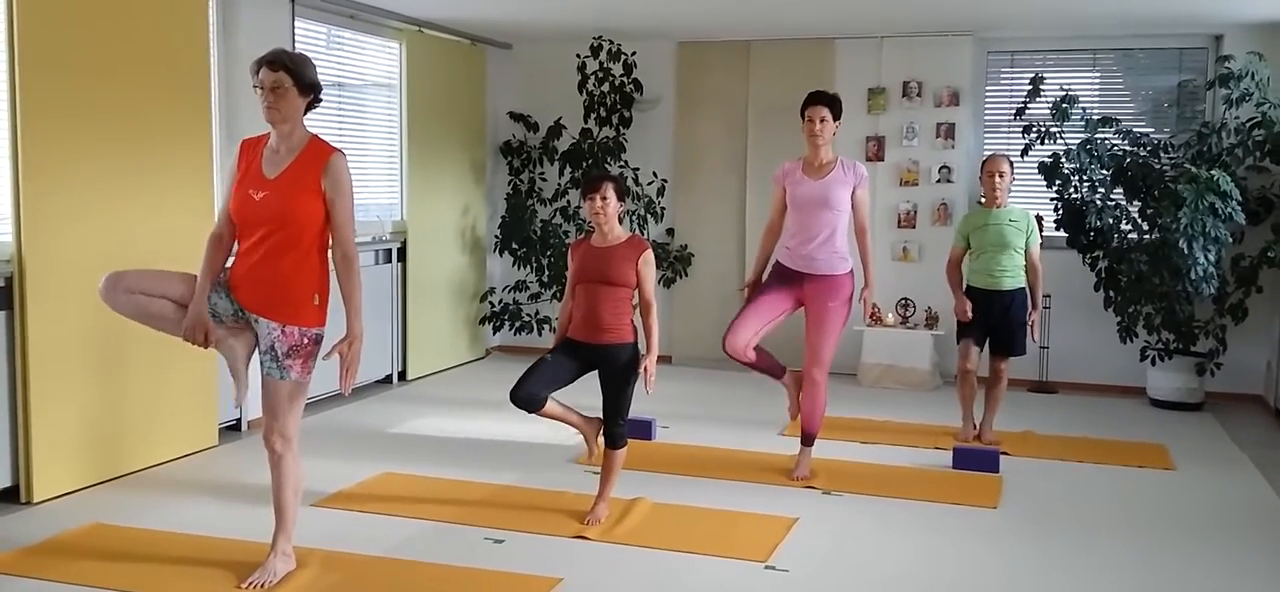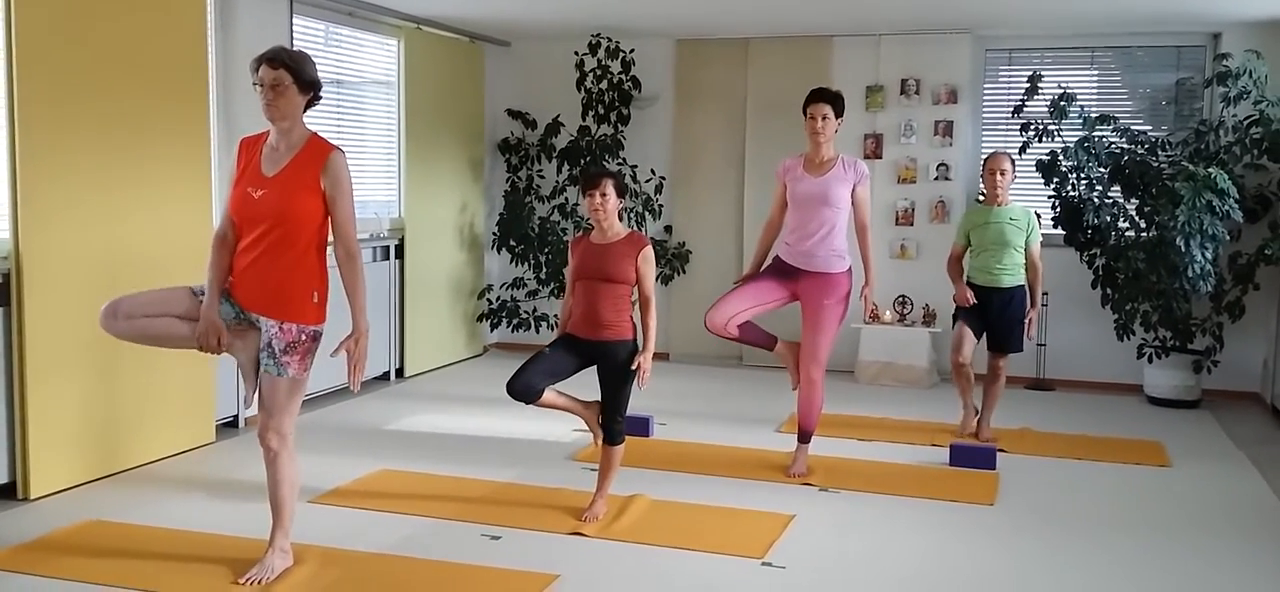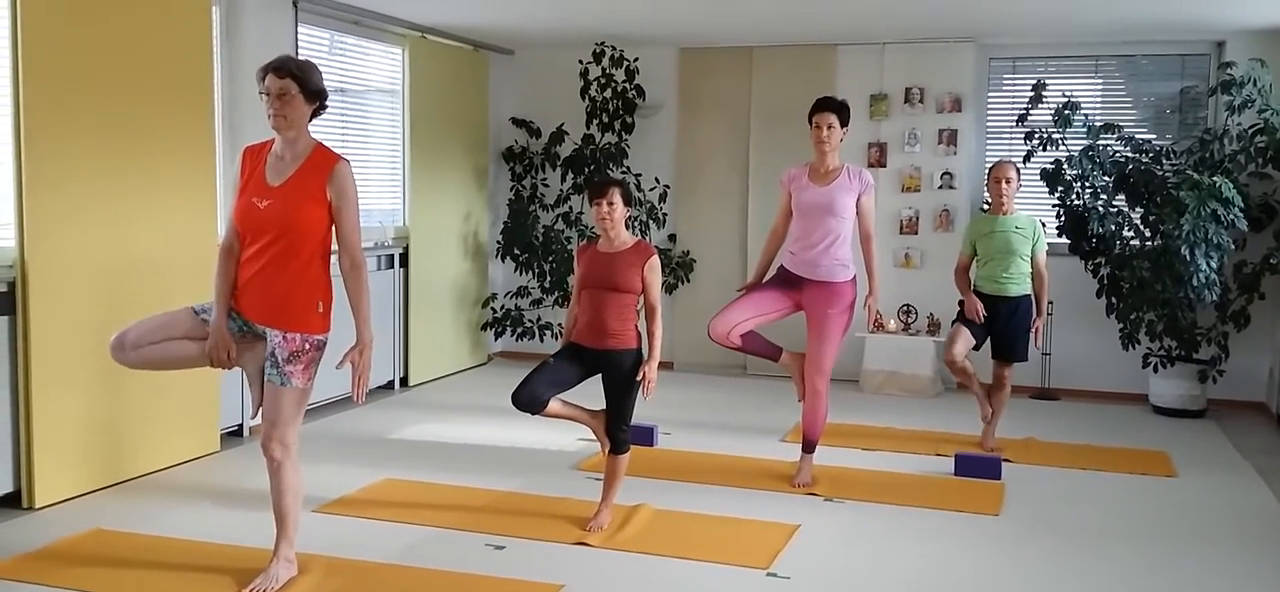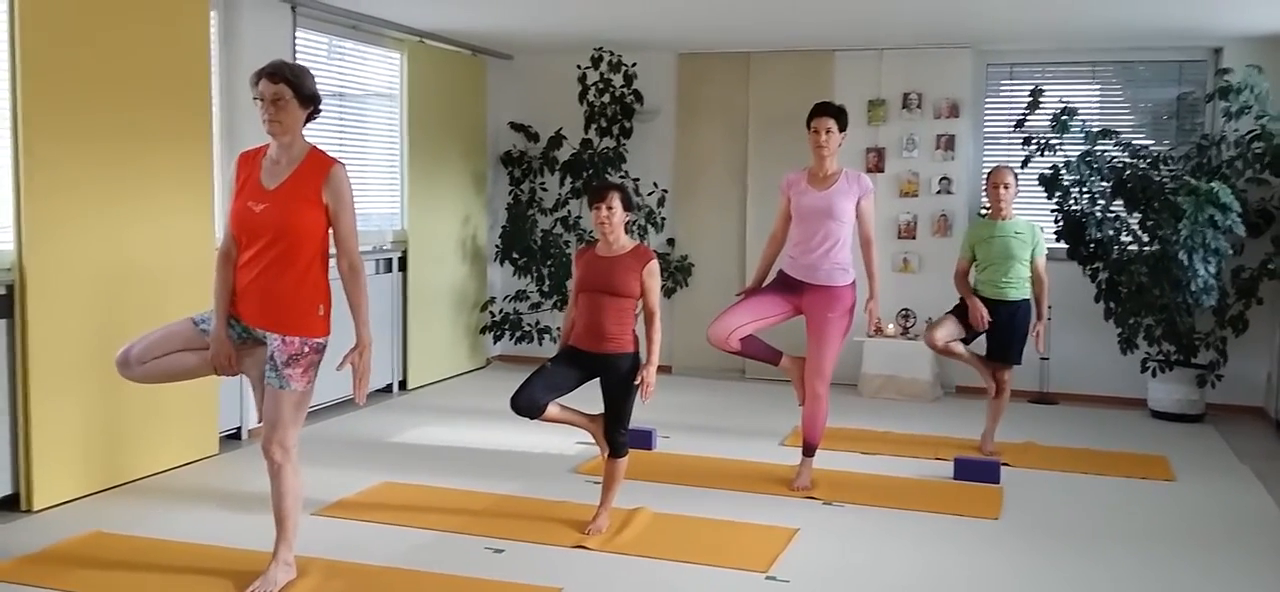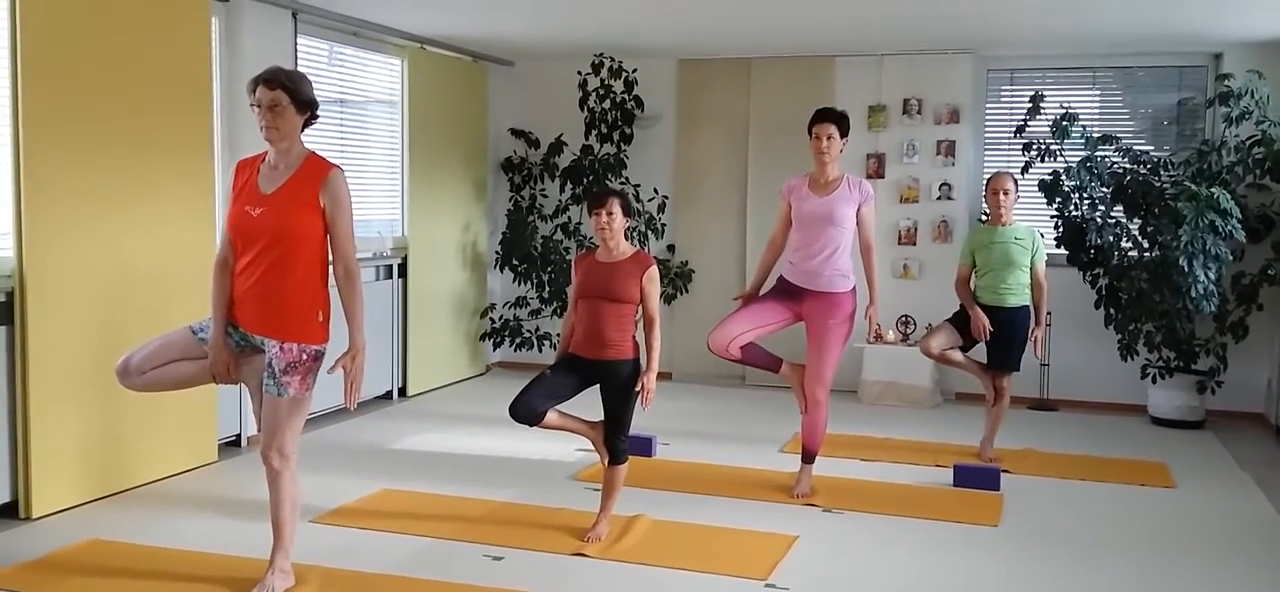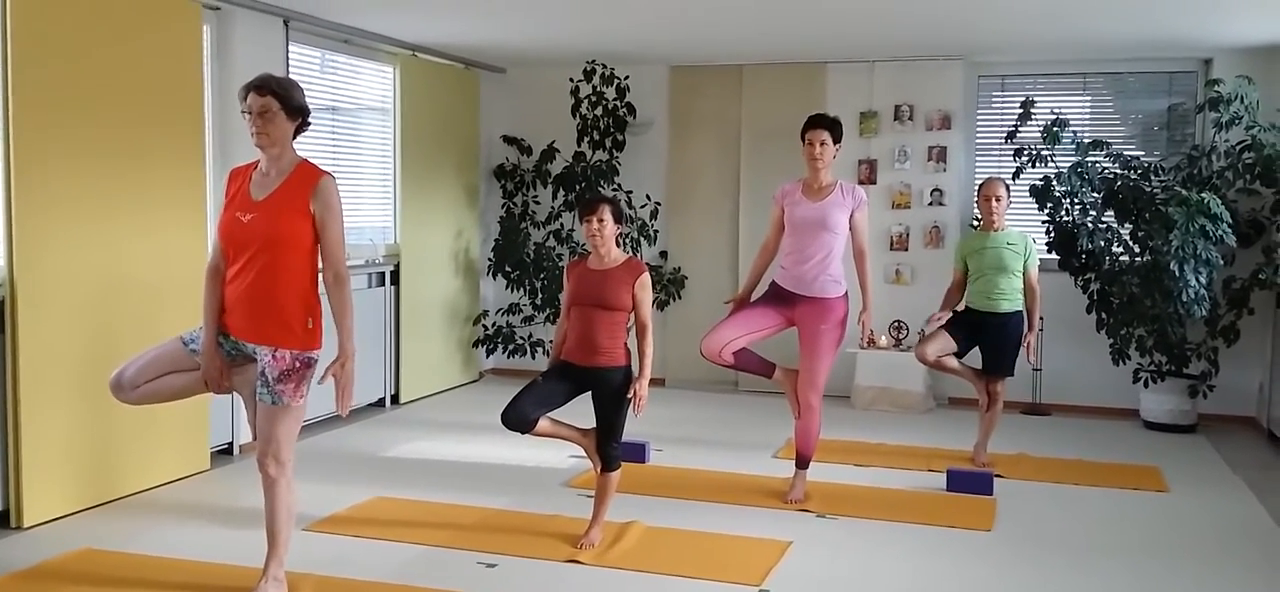
dt=0.4s
person 1, frame 1
left shoulder: (328, 163)
right shoulder: (246, 152)
left elbow: (345, 251)
right elbow: (223, 233)
left wrist: (355, 331)
right wrist: (198, 303)
left hip: (294, 312)
right hip: (239, 296)
left knee: (279, 436)
right knee: (115, 288)
right ankle: (231, 341)
person 1, frame 2
left shoulder: (327, 160)
right shoulder: (246, 150)
left elbow: (347, 248)
right elbow: (225, 234)
left wrist: (361, 328)
right wrist: (209, 308)
left hip: (293, 311)
right hip: (239, 297)
left knee: (274, 433)
right knee: (115, 317)
left ankle: (280, 548)
right ankle: (239, 342)
person 1, frame 3
left shoulder: (333, 170)
right shoulder: (249, 159)
left elbow: (352, 259)
right elbow: (231, 245)
left wrist: (365, 338)
right wrist: (218, 321)
left hip: (297, 322)
right hip: (243, 310)
left knee: (277, 443)
right knee: (125, 347)
right ankle: (244, 355)
person 1, frame 4
left shoulder: (328, 174)
right shoulder: (245, 164)
left elbow: (350, 262)
right elbow: (229, 251)
left wrist: (364, 339)
right wrist: (219, 328)
left hip: (297, 326)
right hip: (242, 315)
left knee: (278, 446)
right knee: (131, 362)
right ankle: (245, 361)
person 1, frame 5
left shoulder: (326, 179)
right shoulder: (243, 172)
left elbow: (346, 267)
right elbow: (226, 258)
left wrist: (357, 345)
right wrist: (218, 336)
left hip: (295, 333)
right hip: (240, 323)
left knee: (277, 453)
right knee: (130, 371)
right ankle: (244, 368)
person 1, frame 6
left shoulder: (317, 185)
right shoulder: (236, 179)
left elbow: (336, 274)
right elbow: (217, 266)
left wrist: (346, 352)
right wrist: (208, 342)
left hip: (287, 341)
right hip: (231, 332)
left knee: (273, 460)
right knee: (125, 385)
right ankle: (237, 379)
person 2, frame 1
left shoulder: (854, 173)
right shoulder: (787, 172)
left elbow: (862, 229)
right elbow: (774, 226)
left wrist: (869, 282)
right wrist: (755, 275)
left hip: (832, 280)
right hip: (787, 273)
left knee: (817, 371)
right knee: (736, 343)
left ankle: (805, 454)
right ankle: (787, 378)
person 2, frame 2
left shoulder: (854, 170)
right shoulder: (788, 168)
left elbow: (863, 227)
right elbow: (774, 222)
left wrist: (870, 280)
right wrist: (753, 268)
left hip: (830, 277)
right hip: (784, 268)
left knee: (813, 370)
right knee: (717, 319)
left ankle: (802, 451)
right ankle: (785, 349)
person 2, frame 3
left shoulder: (859, 180)
right shoulder: (793, 177)
left elbow: (867, 236)
right elbow: (778, 231)
left wrist: (874, 289)
right wrist: (756, 278)
left hip: (835, 286)
right hip: (789, 278)
left knee: (818, 380)
right knee: (721, 328)
left ankle: (806, 460)
right ankle: (789, 359)
person 2, frame 4
left shoulder: (858, 184)
right shoulder: (792, 182)
left elbow: (867, 240)
right elbow: (778, 236)
left wrist: (874, 294)
right wrist: (756, 282)
left hip: (834, 290)
right hip: (789, 282)
left knee: (817, 384)
right knee: (720, 332)
left ankle: (806, 464)
right ankle: (789, 363)
person 2, frame 5
left shoulder: (859, 190)
right shoulder: (793, 188)
left elbow: (867, 247)
right elbow: (777, 242)
left wrist: (874, 300)
right wrist: (754, 287)
left hip: (835, 297)
right hip: (789, 289)
left knee: (817, 391)
right knee: (720, 340)
left ankle: (806, 471)
right ankle: (789, 370)
person 2, frame 6
left shoulder: (852, 196)
right shoulder: (786, 193)
left elbow: (861, 252)
right elbow: (769, 246)
left wrist: (868, 306)
right wrist: (745, 292)
left hip: (826, 302)
right hip: (781, 294)
left knee: (810, 396)
right knee: (713, 346)
left ankle: (800, 477)
right ankle: (783, 376)
person 3, frame 1
left shoulder: (639, 249)
right shoulder: (577, 249)
left elbow: (648, 305)
right elbow: (568, 301)
left wrist: (651, 353)
right wrist: (555, 347)
left hip: (619, 348)
right hip: (577, 344)
left knee: (615, 425)
right knee: (523, 394)
left ankle: (602, 501)
right ankle: (585, 424)
person 3, frame 2
left shoulder: (639, 246)
right shoulder: (577, 245)
left elbow: (648, 301)
right elbow: (570, 297)
left wrist: (648, 350)
right wrist: (558, 341)
left hip: (619, 344)
right hip: (577, 339)
left knee: (614, 422)
right knee: (520, 385)
left ankle: (601, 497)
right ankle: (586, 409)
person 3, frame 3
left shoulder: (645, 255)
right shoulder: (584, 253)
left elbow: (654, 310)
right elbow: (575, 305)
left wrist: (653, 360)
right wrist: (562, 349)
left hip: (623, 353)
right hip: (581, 348)
left knee: (618, 432)
right knee: (525, 397)
left ankle: (605, 507)
right ankle: (593, 418)
person 3, frame 4
left shoulder: (644, 259)
right shoulder: (582, 256)
left elbow: (653, 315)
right elbow: (573, 308)
left wrist: (651, 364)
right wrist: (559, 352)
left hip: (620, 357)
right hip: (579, 352)
left knee: (616, 435)
right knee: (524, 402)
left ankle: (604, 511)
right ankle: (592, 423)
person 3, frame 5
left shoulder: (644, 265)
right shoulder: (581, 262)
left elbow: (652, 321)
right elbow: (572, 315)
left wrist: (651, 370)
right wrist: (558, 360)
left hip: (621, 364)
right hip: (579, 359)
left knee: (617, 441)
right knee: (523, 409)
left ankle: (604, 518)
right ankle: (591, 430)
person 3, frame 6
left shoulder: (636, 272)
right shoulder: (573, 270)
left elbow: (645, 328)
right elbow: (564, 321)
left wrist: (644, 377)
right wrist: (550, 367)
left hip: (613, 371)
right hip: (571, 366)
left knee: (609, 448)
right knee: (515, 417)
left ankle: (597, 525)
right ankle: (584, 437)
person 4, frame 1
left shoulder: (1025, 219)
right shoulder: (969, 220)
left elbow: (1034, 266)
right elbow: (954, 263)
left wrist: (1036, 307)
right wrist: (958, 296)
left hip: (1012, 298)
right hip: (976, 295)
left knee: (999, 367)
right knee: (967, 365)
left ankle: (987, 425)
right ankle: (967, 422)
person 4, frame 2
left shoulder: (1026, 217)
right shoulder: (971, 216)
left elbow: (1034, 264)
right elbow: (955, 258)
left wrist: (1035, 305)
right wrist: (959, 284)
left hip: (1011, 295)
right hip: (976, 292)
left knee: (998, 363)
right knee: (960, 358)
left ankle: (985, 422)
right ankle: (969, 410)
person 4, frame 3
left shoulder: (1032, 226)
right shoulder: (976, 225)
left elbow: (1040, 273)
right elbow: (961, 269)
left wrist: (1041, 313)
right wrist: (968, 296)
left hip: (1017, 304)
right hip: (982, 300)
left knee: (1003, 372)
right knee: (952, 354)
left ankle: (989, 432)
right ankle: (981, 394)
person 4, frame 4
left shoulder: (1031, 231)
right shoulder: (975, 230)
left elbow: (1039, 278)
right elbow: (960, 274)
left wrist: (1041, 318)
right wrist: (972, 301)
left hip: (1015, 307)
right hip: (980, 302)
left knee: (1002, 376)
right knee: (934, 337)
left ankle: (988, 436)
right ankle: (980, 364)
person 4, frame 5
left shoulder: (1031, 236)
right shoulder: (975, 236)
left elbow: (1039, 284)
right elbow: (962, 281)
left wrist: (1040, 324)
right wrist: (974, 310)
left hip: (1015, 314)
right hip: (979, 310)
left knee: (1002, 383)
right knee: (929, 345)
left ankle: (987, 443)
right ankle: (980, 370)
person 4, frame 6
left shoulder: (1023, 242)
right shoulder: (967, 242)
left elbow: (1032, 289)
right elbow: (957, 286)
left wrist: (1032, 329)
right wrist: (944, 310)
left hip: (1008, 320)
right hip: (971, 315)
left knee: (996, 388)
right knee: (925, 352)
left ankle: (981, 447)
right ankle: (974, 377)
